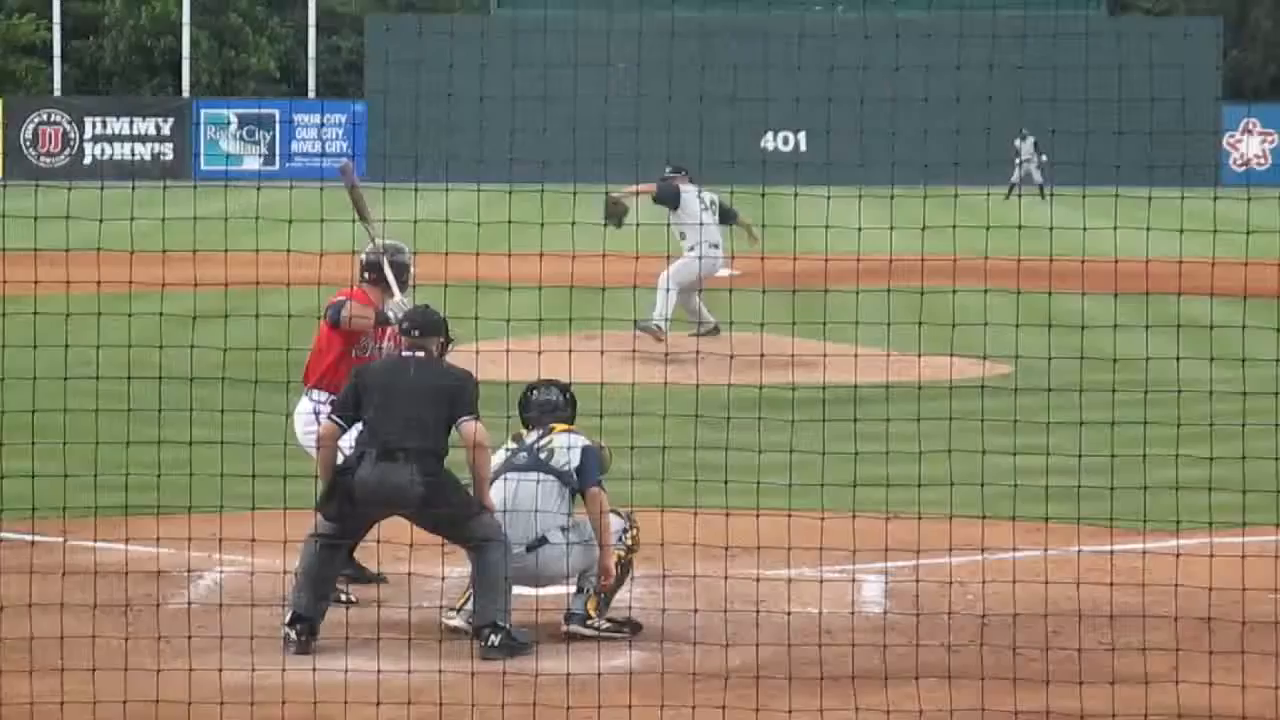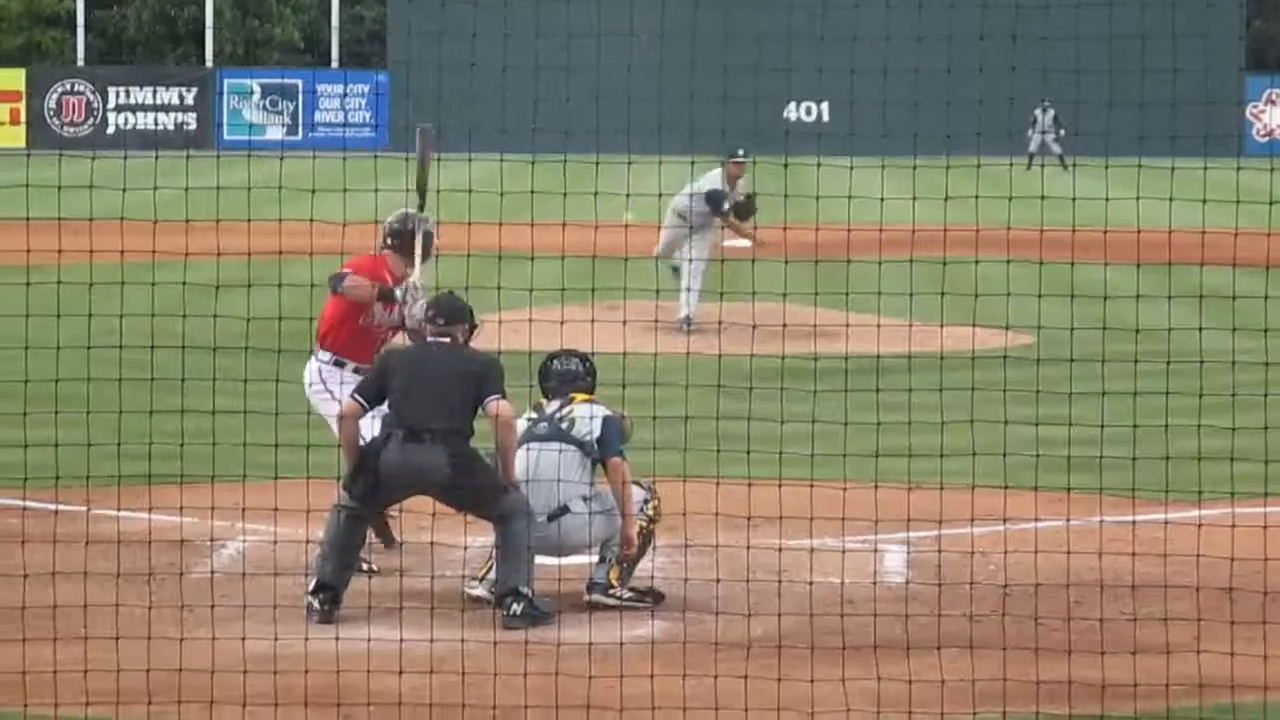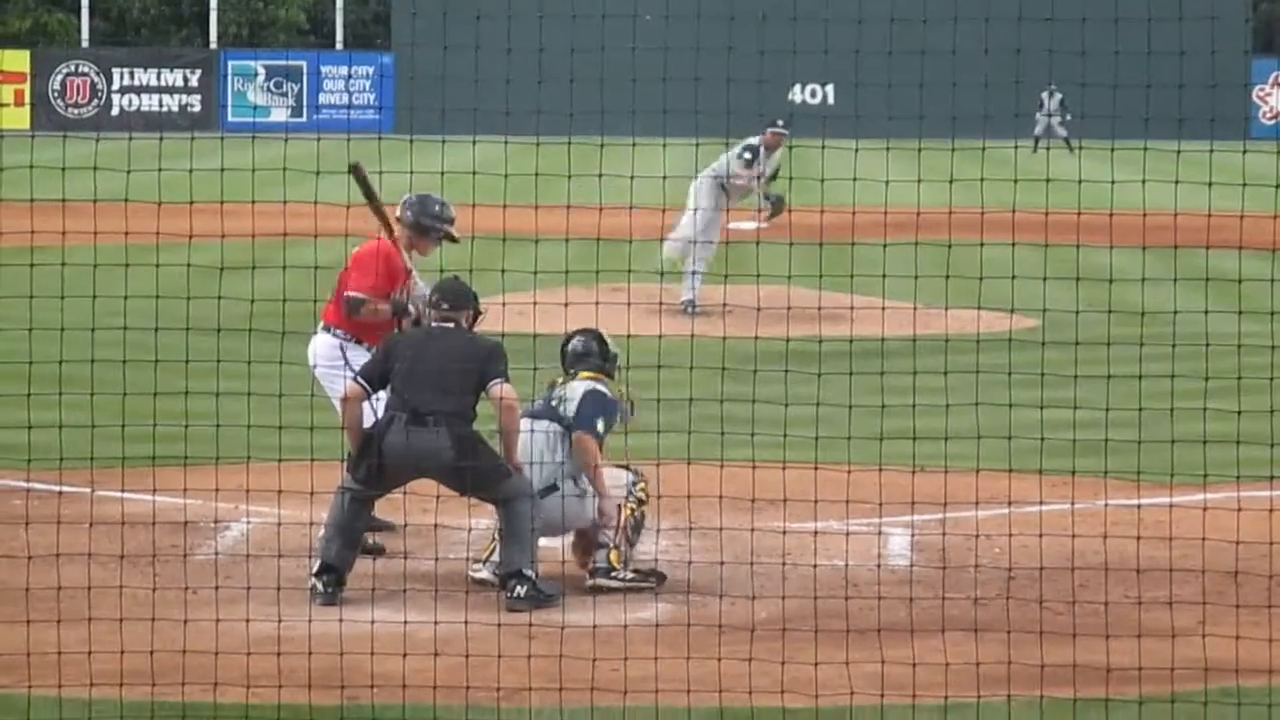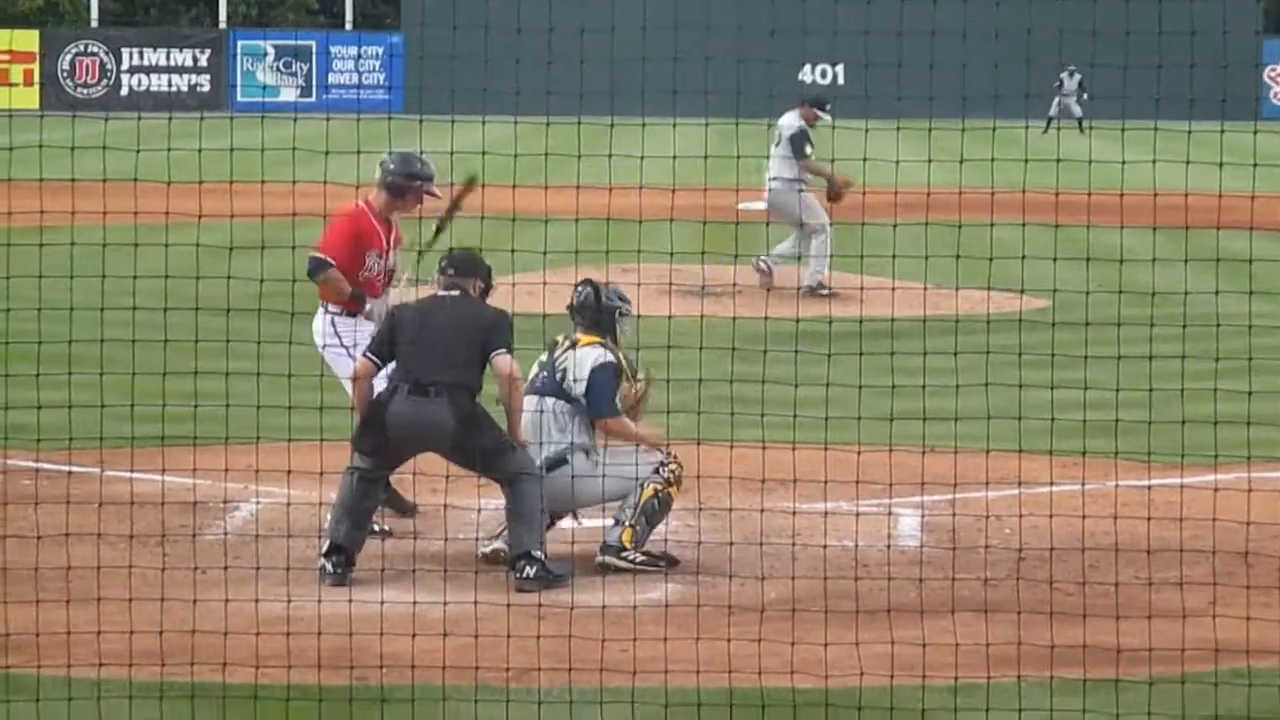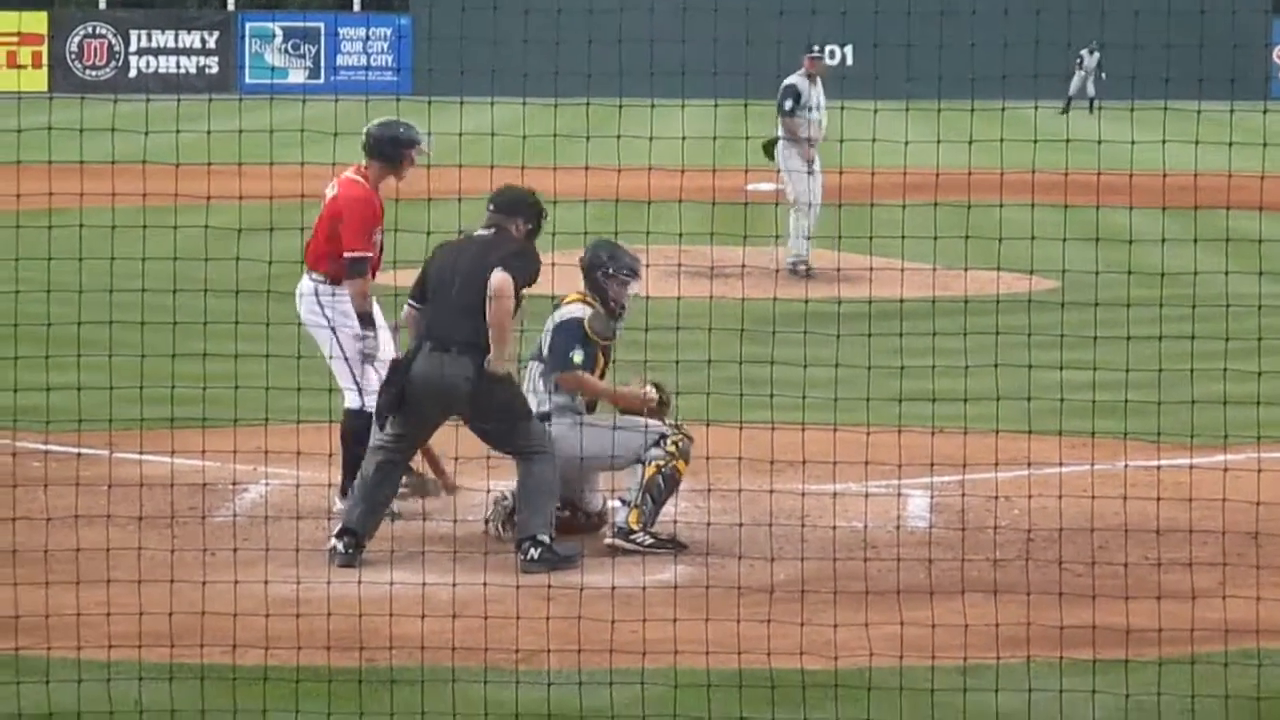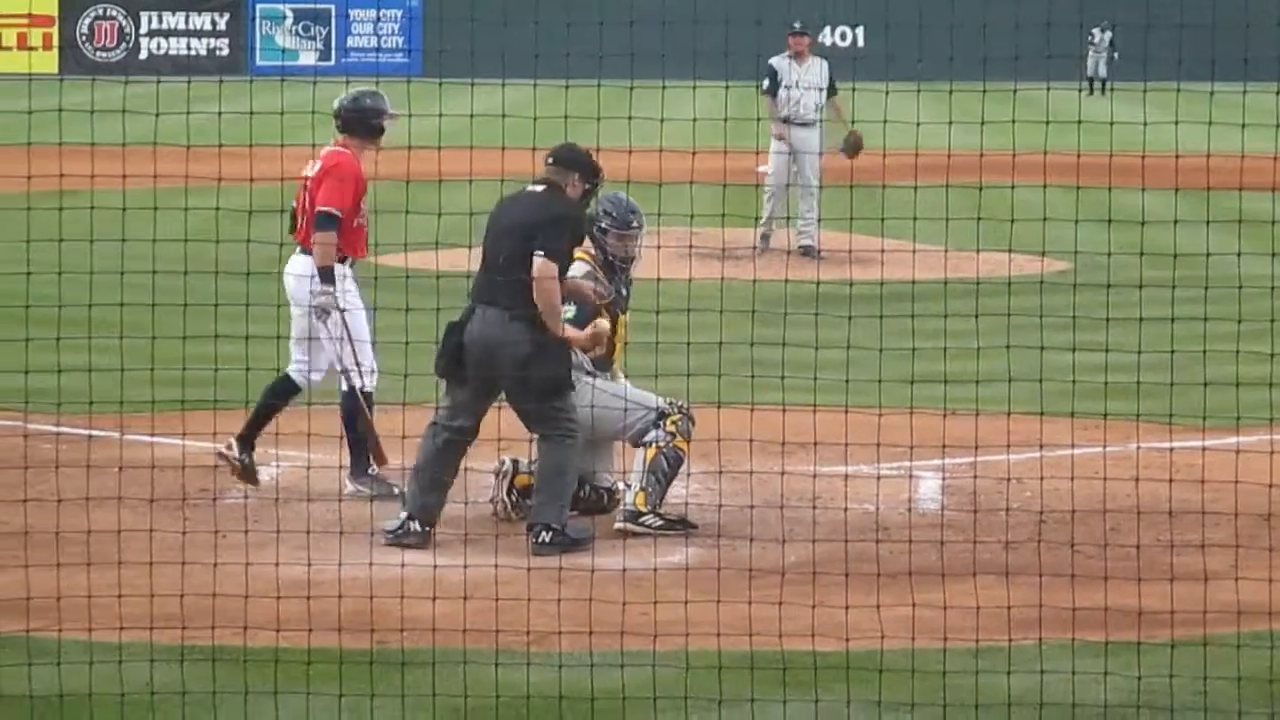
dt=0.4s
person 1, frame 1
left shoulder: (388, 319)
right shoulder: (351, 299)
right elbow: (337, 316)
right wrist: (388, 317)
right hip: (321, 414)
left ankle: (345, 562)
person 1, frame 2
left shoulder: (404, 285)
right shoulder: (370, 266)
right elbow: (340, 286)
right wrist: (391, 293)
left hip: (361, 375)
right hip: (330, 374)
person 1, frame 3
left shoulder: (399, 260)
right shoulder: (378, 254)
left elbow: (400, 316)
right elbow: (355, 306)
left wrist: (417, 303)
right wrist: (404, 307)
left hip: (356, 352)
right hip: (338, 351)
person 1, frame 4
left shoulder: (390, 226)
right shoulder: (353, 219)
right elbow: (319, 269)
left wrist: (385, 311)
right wrist: (363, 305)
left hip: (369, 323)
right hip: (342, 326)
left ankle: (381, 489)
person 1, frame 5
left shoulder: (355, 181)
right shoulder: (360, 198)
right elbow: (356, 269)
right wrist: (366, 328)
left hip: (341, 294)
right hip: (329, 296)
left knee: (391, 380)
right knee: (362, 392)
left ankle: (398, 471)
right ankle: (350, 492)
person 1, frame 6
left shoulder: (324, 159)
right shoulder: (346, 165)
right elbow: (325, 226)
right wrist: (326, 282)
left hip: (299, 267)
right hip: (329, 274)
left knee: (304, 369)
right knee: (359, 372)
left ankle: (242, 445)
right ankle: (361, 474)
person 2, frame 1
left shoulder: (368, 373)
right shoulder: (456, 378)
left elbow: (326, 436)
right elbow: (475, 439)
left wrist: (332, 491)
right wrist: (482, 495)
left hip: (367, 475)
right hip: (423, 479)
left knee: (326, 538)
right knee: (488, 537)
left ankle: (300, 627)
right ankle: (493, 631)
person 2, frame 2
left shoulder: (393, 358)
right shoulder: (483, 363)
left elbow: (347, 414)
right elbow: (503, 417)
left wrist: (356, 471)
right wrist: (508, 474)
left hip: (391, 457)
right hip: (449, 461)
left knee: (350, 507)
right knee: (514, 510)
left ankle: (323, 597)
right ankle: (515, 600)
person 2, frame 3
left shoulder: (398, 342)
right shoulder: (486, 348)
left elbow: (350, 396)
right elbow: (507, 401)
left wrist: (360, 454)
right wrist: (511, 456)
left hip: (394, 440)
right hip: (452, 443)
left knee: (354, 490)
right knee: (518, 493)
left ankle: (326, 579)
right ankle: (520, 583)
person 2, frame 4
left shoulder: (404, 312)
right shoulder: (491, 316)
left elbow: (361, 372)
right elbow: (509, 373)
left wrist: (370, 426)
right wrist: (515, 428)
left hip: (398, 409)
right hip: (455, 413)
left knee: (363, 471)
right knee: (523, 472)
left ankle: (336, 559)
right ankle: (529, 564)
person 2, frame 5
left shoulder: (445, 251)
right shoulder: (519, 252)
left elbow: (413, 316)
right elbow: (499, 292)
right wrist: (501, 355)
left hip: (422, 366)
right hip: (474, 371)
left knee: (389, 450)
right knee: (534, 450)
left ankle: (348, 539)
right ankle: (536, 545)
person 2, frame 6
left shoulder: (507, 205)
right shoulder: (565, 212)
right elbow: (543, 275)
right wrist: (560, 332)
left hip: (476, 326)
right hip: (524, 335)
left knee: (451, 425)
right knee: (559, 431)
left ankle: (416, 518)
right ankle: (548, 528)
person 3, frame 1
left shoulder: (510, 447)
right shoulder: (579, 444)
right elbow: (595, 495)
right wrist: (607, 554)
right hip: (543, 557)
right knee: (622, 526)
left ankle: (469, 608)
right ankle: (586, 615)
person 3, frame 2
left shoulder: (529, 417)
right shoulder: (600, 415)
right elbow: (616, 466)
right wrist: (628, 524)
right hip: (565, 527)
right knee: (643, 497)
left ankle: (492, 578)
right ankle: (608, 585)
person 3, frame 3
left shoulder: (557, 390)
right shoulder: (597, 391)
right elbow: (583, 440)
right wrist: (603, 498)
right hip: (551, 502)
right knee: (632, 482)
left ankle: (494, 560)
right ankle: (610, 568)
person 3, frame 4
left shoulder: (556, 349)
right shoulder: (601, 357)
right elbow: (607, 423)
right wrist: (644, 435)
right hip: (562, 470)
left knee: (560, 500)
right knee: (665, 467)
left ankle: (511, 535)
right ankle: (622, 547)
person 3, frame 5
left shoulder: (593, 316)
right shoulder: (579, 317)
right elbow: (567, 377)
left wrist: (625, 399)
right wrist: (623, 395)
left hip: (545, 432)
right hip: (558, 428)
left knee: (590, 514)
right knee: (672, 439)
left ankle: (517, 507)
right ankle: (631, 528)
person 3, frame 6
left shoulder: (619, 277)
right shoulder: (581, 274)
left wrist: (623, 397)
left hip: (585, 389)
right hip: (572, 387)
left knee: (599, 495)
right knee: (674, 419)
left ankle: (519, 478)
right ankle: (640, 510)
person 4, frame 1
left shoulder: (679, 192)
right shoulder: (711, 198)
left elbow: (654, 188)
right elbow: (735, 217)
left wrist: (622, 192)
right wrist: (750, 231)
left hip: (702, 255)
right hip: (713, 255)
left knee: (670, 280)
right knee: (684, 290)
left ankle: (658, 326)
right ankle: (708, 323)
person 4, frame 2
left shoulder: (735, 180)
right shoulder: (714, 188)
right elbow: (728, 221)
left wrist: (742, 201)
right wrist: (749, 235)
left hip: (705, 224)
right hip: (682, 217)
left knee: (695, 268)
right knee: (663, 253)
left ankle: (686, 315)
right ankle: (677, 262)
person 4, frame 3
left shoulder: (776, 157)
right shoulder: (752, 147)
left elbow: (761, 182)
right elbow: (738, 168)
left wrist: (769, 197)
right wrist: (750, 176)
left hip: (722, 196)
right hip: (709, 186)
left knee: (705, 249)
right knee: (693, 229)
left ankle: (688, 298)
person 4, frame 4
left shoulder: (788, 120)
right shoulder: (798, 129)
right elbow: (806, 165)
left wrist: (828, 176)
right wrist: (833, 177)
left hip: (776, 188)
right hip: (788, 188)
left knee: (806, 231)
right knee: (821, 227)
left ankle: (769, 262)
right ankle: (813, 283)
person 4, frame 5
left shoulder: (818, 83)
right shoulder: (793, 84)
right elbow: (784, 119)
right wrist: (802, 146)
left hip: (811, 150)
right hip: (792, 149)
left knee: (813, 205)
right knee: (800, 202)
left ankle: (797, 258)
right ankle: (796, 258)
person 4, frame 6
left shoulder: (822, 65)
right shoulder: (775, 65)
left elbow: (831, 98)
right elbow: (767, 97)
left wrist: (847, 125)
right wrist: (774, 124)
left hip: (810, 131)
right hip: (782, 129)
left knee: (809, 186)
right knee: (775, 184)
left ankle: (807, 240)
right ankle: (766, 231)
